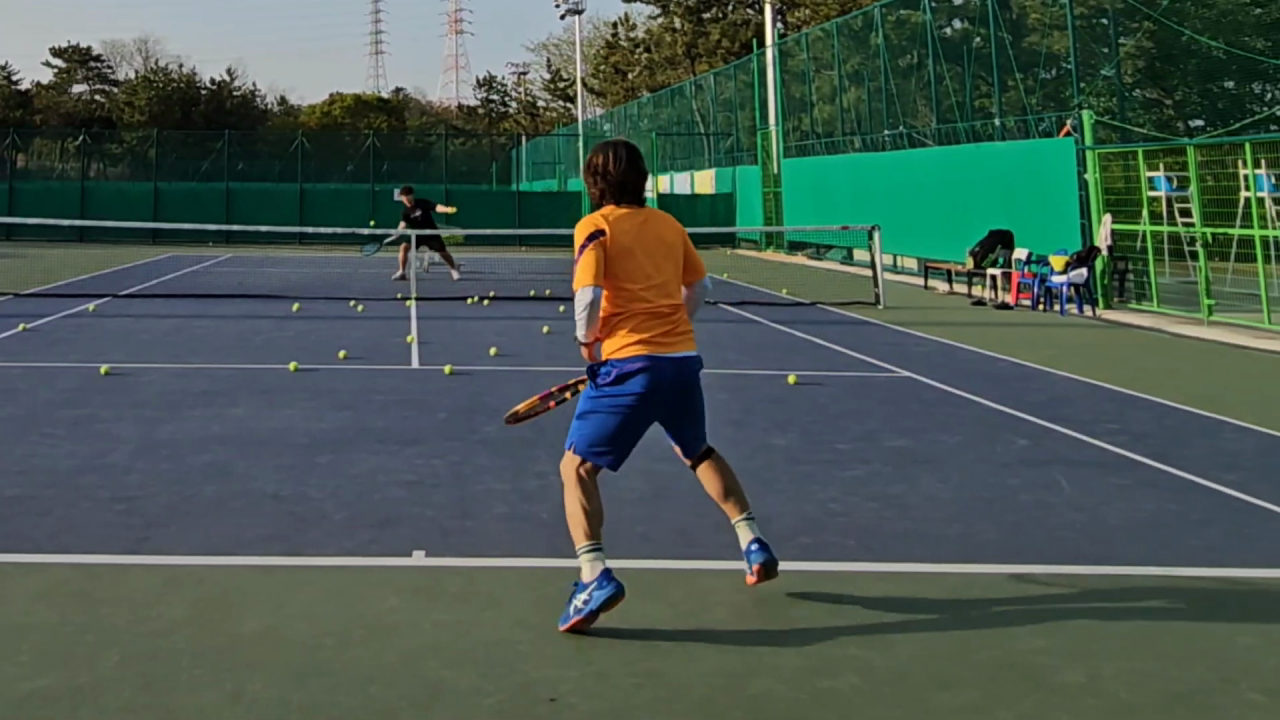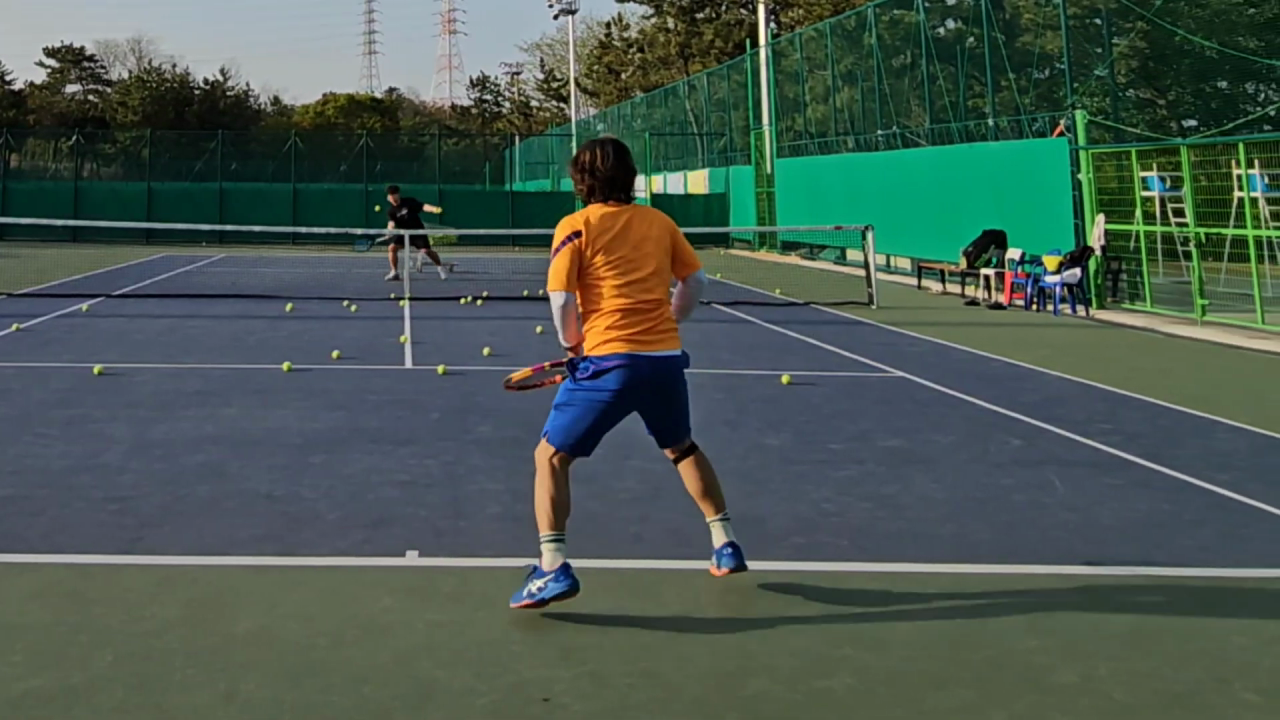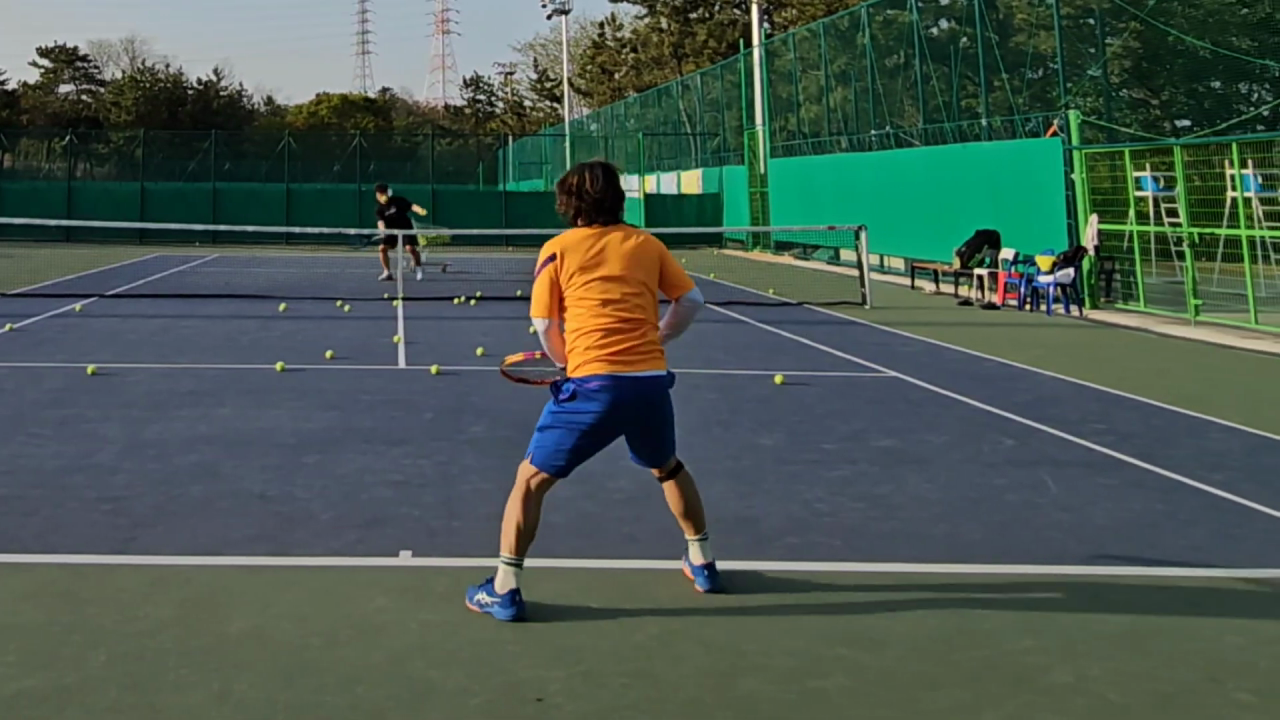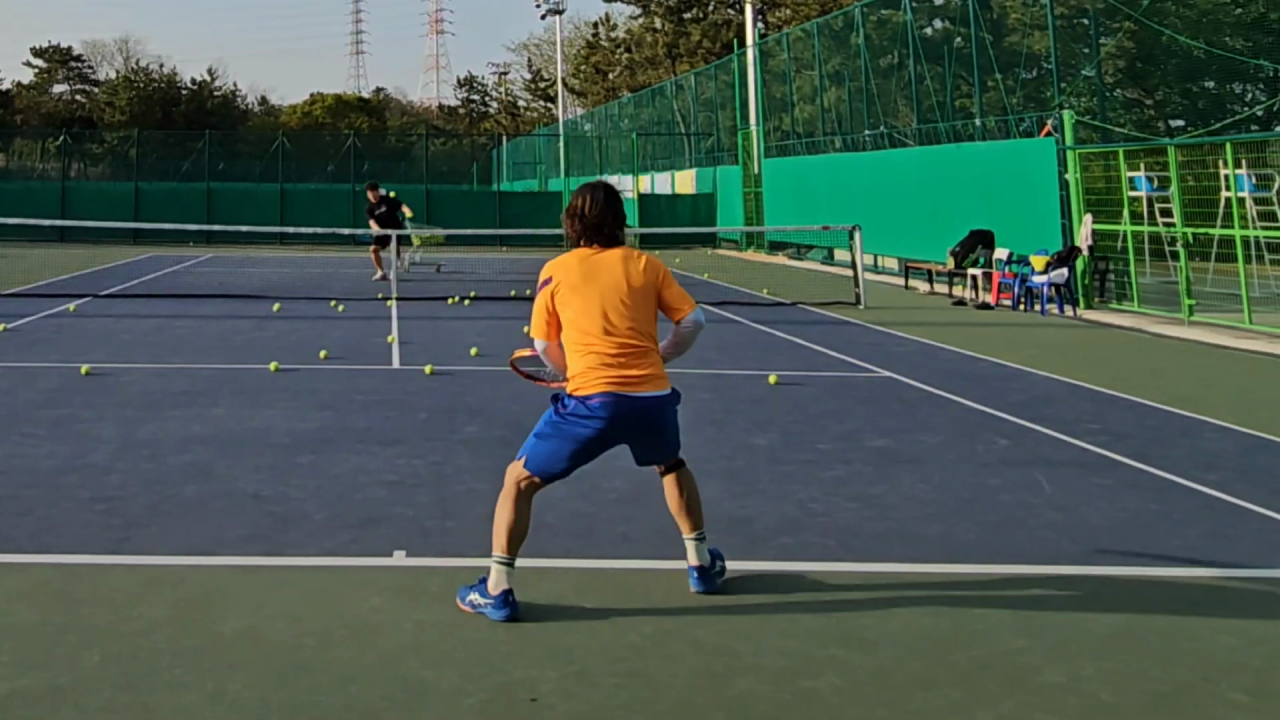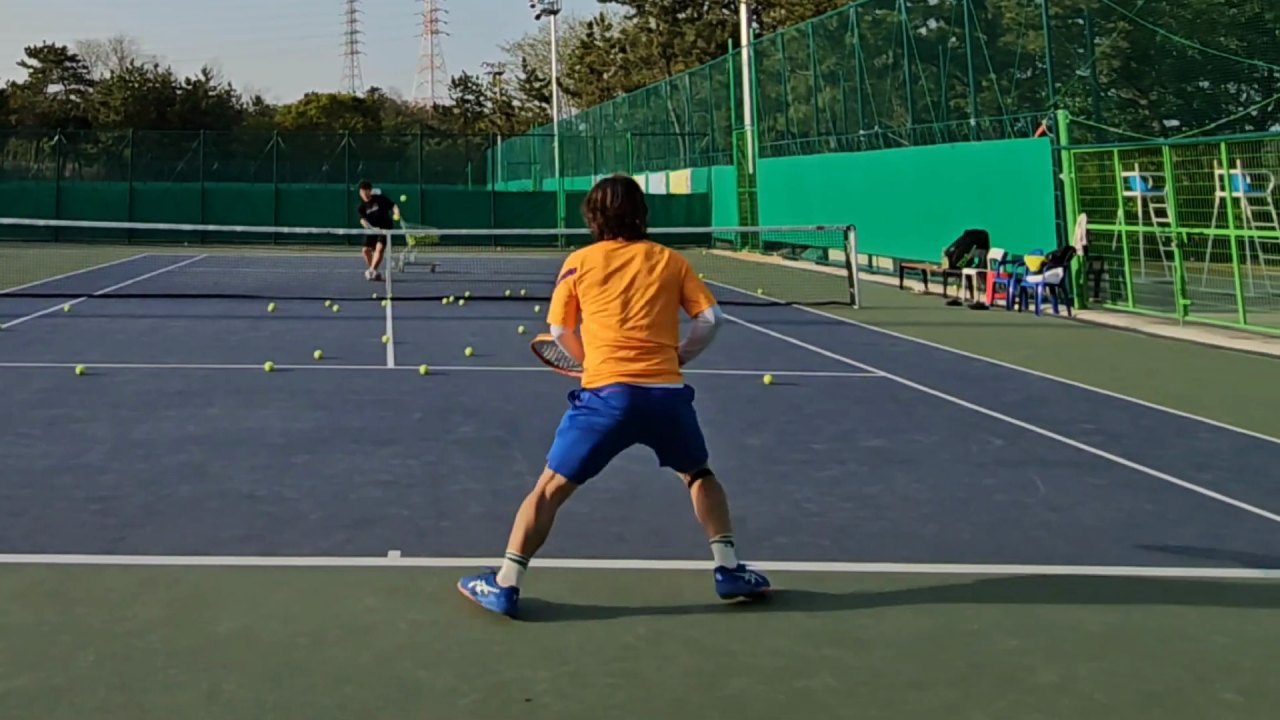
dt=0.1s
person 1, frame 1
left shoulder: (595, 226)
right shoulder: (668, 225)
left elbow: (588, 297)
right elbow: (700, 285)
left wrist: (586, 339)
left hip: (632, 366)
right hip: (683, 360)
left knee: (576, 468)
right knee: (697, 452)
left ankle: (595, 577)
right ankle: (753, 544)
person 1, frame 2
left shoulder: (576, 226)
right shoulder: (658, 220)
left elbow: (563, 299)
right elbow: (696, 278)
left wrist: (572, 339)
left hip: (610, 364)
right hip: (665, 360)
left knee: (551, 459)
right knee: (682, 450)
left ankle: (553, 570)
right ankle: (726, 545)
person 1, frame 3
left shoulder: (557, 249)
right shoulder: (645, 243)
left elbow: (544, 324)
right elbow: (692, 300)
left hip: (593, 384)
right hip: (649, 381)
left knee: (531, 479)
right knee: (667, 465)
left ankle: (505, 588)
right ankle: (701, 563)
person 1, frame 4
left shoulder: (557, 269)
right shoulder: (648, 264)
left elbow: (545, 342)
right elbow: (694, 321)
left hip: (593, 402)
right hip: (650, 399)
left knee: (518, 479)
right knee: (671, 463)
left ankle: (498, 588)
right ankle: (700, 563)
person 1, frame 5
left shoulder: (579, 262)
right shoulder: (670, 260)
left elbow: (559, 331)
right elbow: (711, 319)
left hip: (607, 394)
right hip: (665, 393)
left knee: (551, 487)
right knee: (699, 473)
left ankle: (505, 583)
right ankle: (727, 569)
